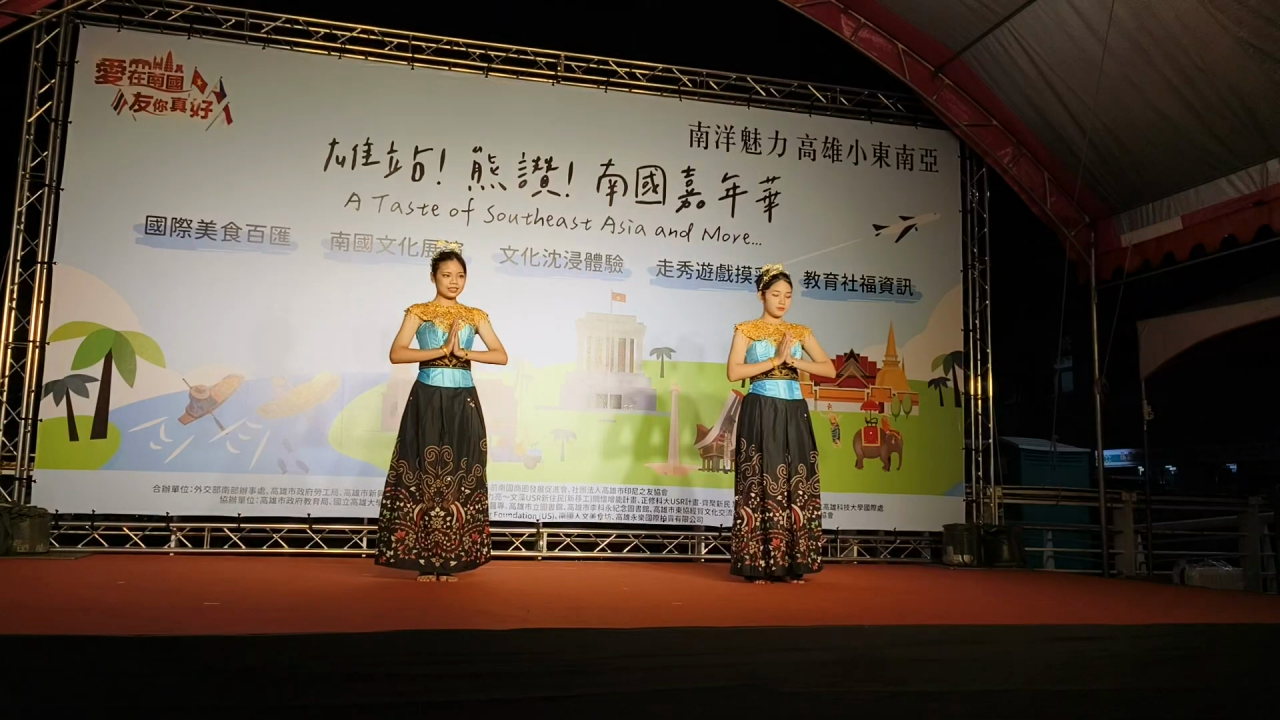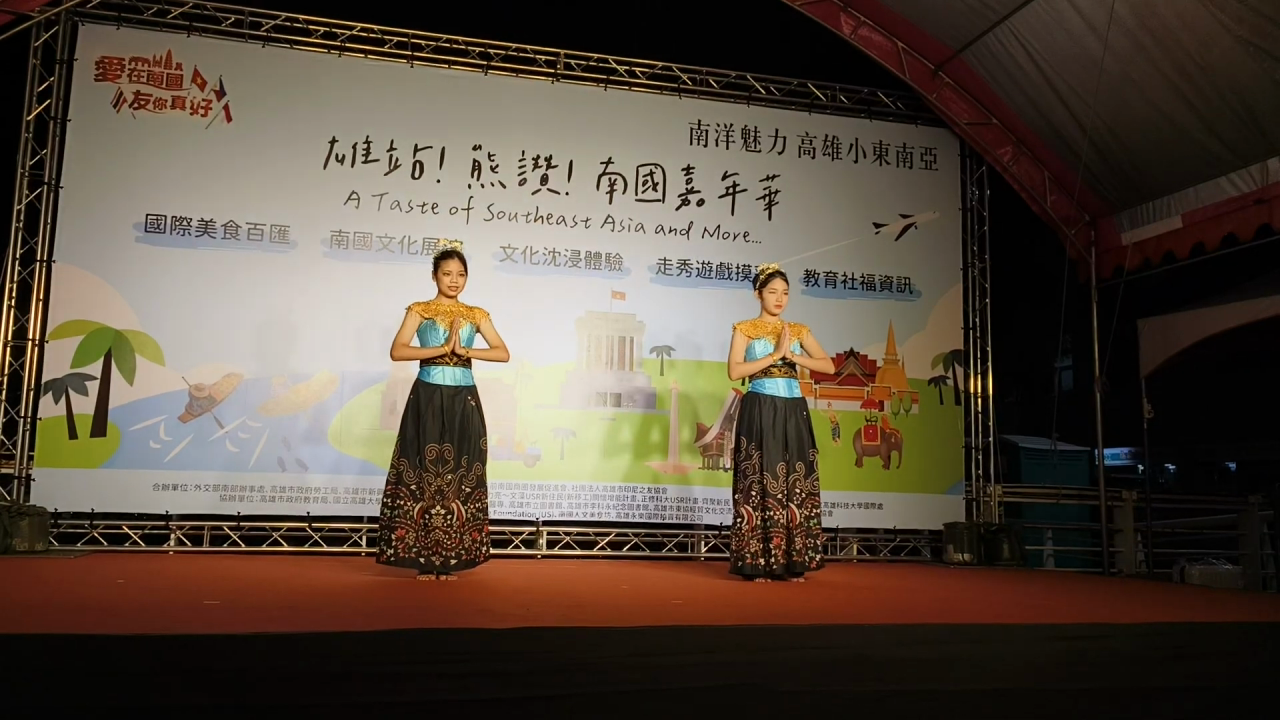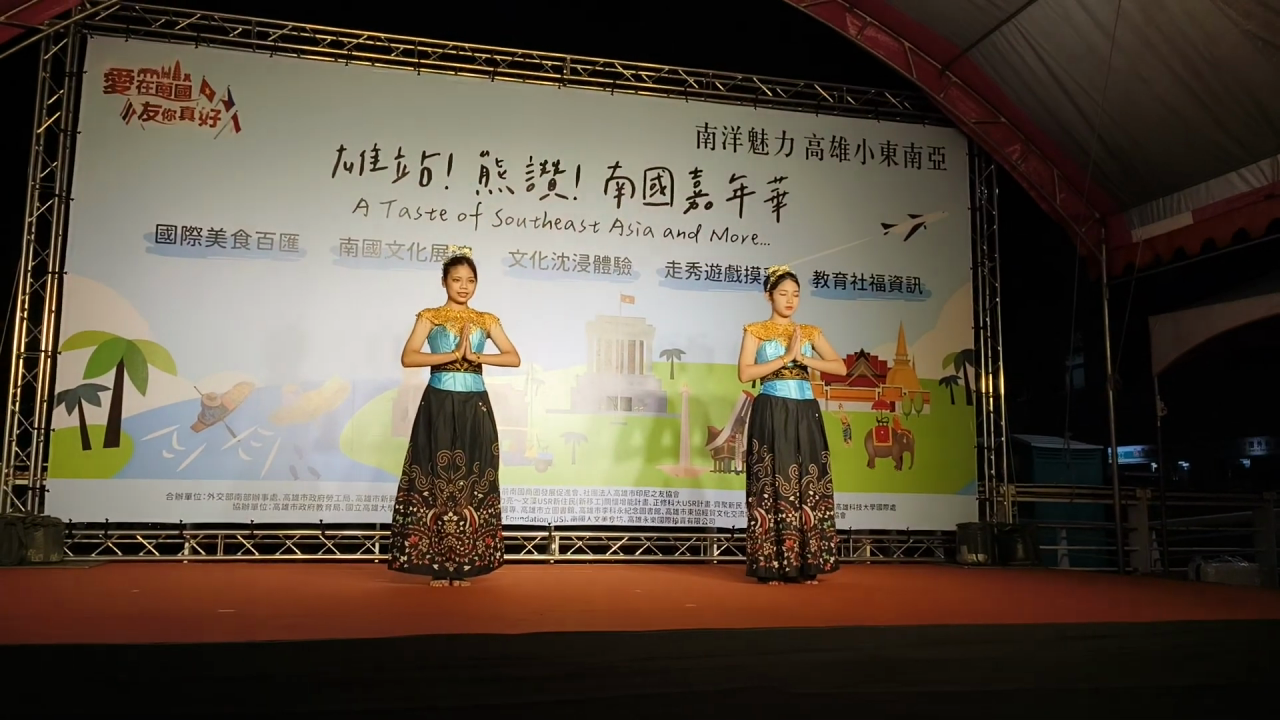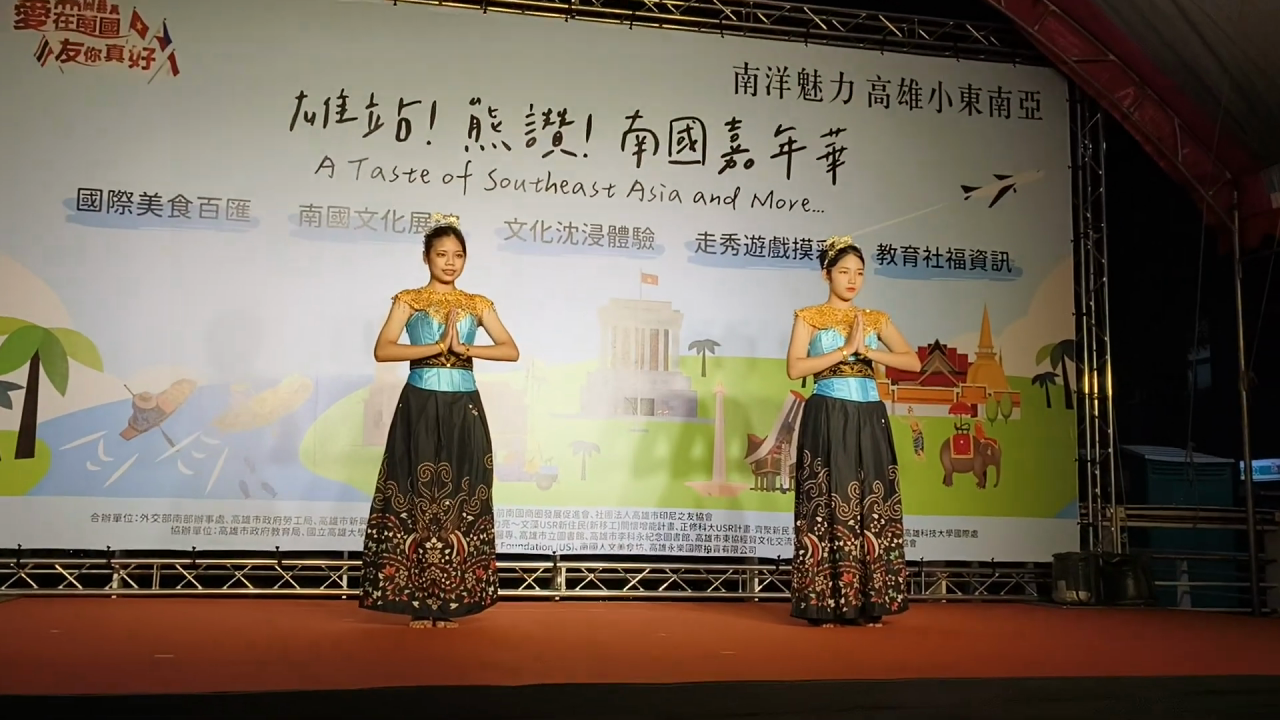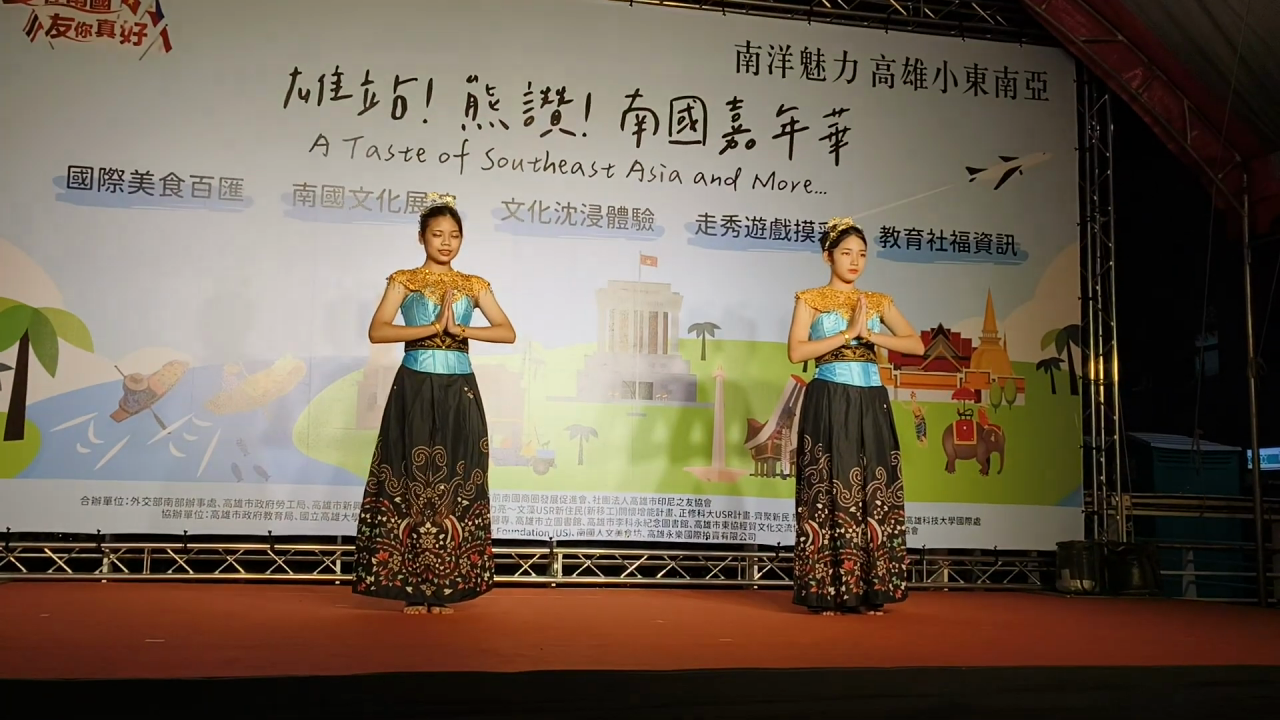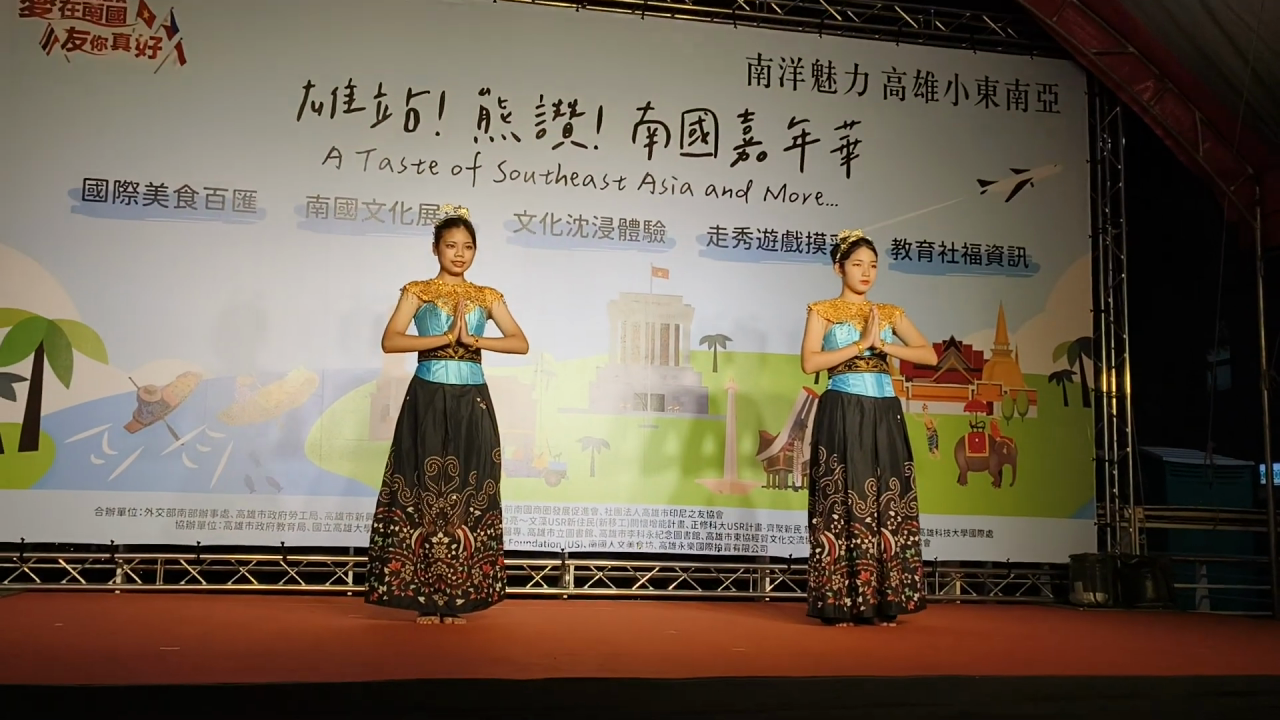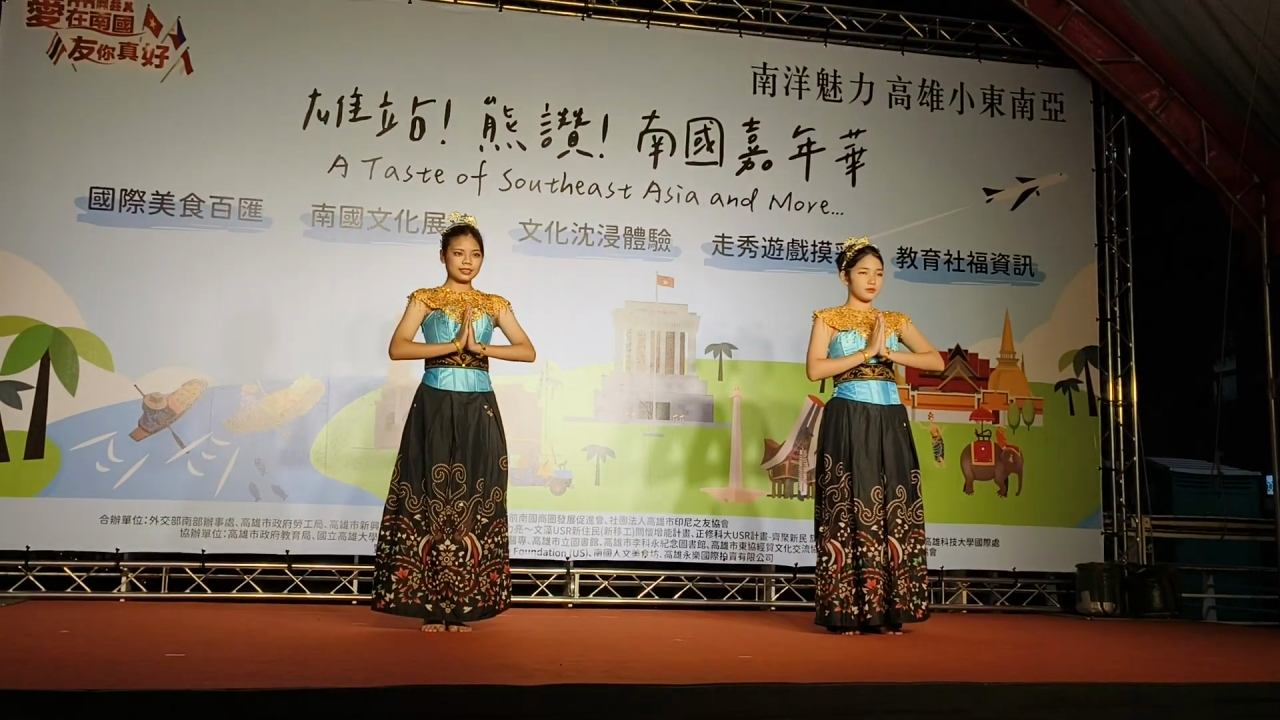
dt=0.7s
person 1, frame 1
left shoulder: (475, 316)
right shoulder: (418, 312)
left elbow: (501, 356)
right elbow: (396, 354)
left wrist: (464, 352)
right wrist: (442, 350)
left hip: (463, 402)
right hip: (427, 400)
left knee: (458, 478)
right knee: (424, 475)
left ankle: (449, 562)
right ankle: (425, 561)
person 1, frame 2
left shoulder: (476, 315)
right shoulder: (419, 311)
left elbow: (503, 354)
right elbow: (397, 351)
left wrist: (464, 350)
right wrist: (443, 348)
left hip: (463, 400)
right hip: (428, 398)
left knee: (459, 476)
right knee: (424, 474)
left ankle: (449, 561)
right ankle: (425, 561)
person 1, frame 3
left shoulder: (486, 320)
right shoulder: (429, 317)
left elbow: (514, 358)
right elbow: (408, 358)
left wrist: (475, 356)
right wrist: (453, 354)
left hip: (474, 406)
right hip: (439, 404)
left knee: (471, 482)
right knee: (436, 478)
left ankle: (463, 566)
right ankle: (438, 565)
person 1, frame 4
left shoulder: (477, 305)
right shoulder: (409, 300)
left elbow: (511, 350)
right elbow: (382, 350)
left wrist: (464, 348)
right wrist: (436, 346)
left hip: (463, 409)
right hip: (419, 406)
left knee: (460, 500)
right knee: (416, 497)
left ankle: (449, 604)
right ankle: (418, 604)
person 1, frame 5
left shoulder: (473, 285)
right shoulder: (404, 281)
left elbow: (508, 332)
right elbow: (377, 331)
left wrist: (460, 329)
right wrist: (433, 327)
left hip: (458, 391)
right hip: (415, 389)
left knee: (454, 484)
right knee: (411, 482)
left ankle: (443, 589)
right ankle: (413, 589)
person 1, frame 6
left shoulder: (486, 297)
right shoulder: (417, 292)
left elbow: (521, 343)
right elbow: (390, 341)
left wrist: (473, 340)
right wrist: (445, 337)
left hip: (471, 402)
right hip: (427, 400)
left knee: (467, 496)
right knee: (424, 493)
left ankle: (456, 600)
right ankle: (426, 600)
person 1, frame 7
left shoulder: (494, 305)
right shoulder: (424, 299)
left elbow: (528, 352)
right elbow: (397, 348)
left wrist: (480, 346)
right wrist: (453, 344)
left hip: (478, 410)
right hip: (435, 407)
left knee: (473, 503)
right knee: (431, 499)
left ankle: (463, 607)
right ankle: (432, 606)
person 2, frame 1
left shoulder: (800, 332)
right shoulder: (746, 330)
left elbow: (830, 369)
right elbow: (733, 372)
left wrist: (793, 360)
right wrist: (775, 359)
left hip: (794, 413)
right hip: (761, 412)
left knee: (796, 484)
right knee: (762, 483)
left ankle: (792, 565)
right ankle: (758, 565)
person 2, frame 2
left shoulder: (798, 331)
right shoulder: (744, 329)
left elbow: (828, 366)
right elbow: (734, 371)
left wrist: (791, 355)
right wrist: (775, 355)
left hip: (793, 411)
right hip: (759, 411)
left knee: (795, 483)
right knee: (760, 481)
left ankle: (792, 563)
right ankle: (758, 564)
person 2, frame 3
left shoulder: (810, 332)
right shoulder: (755, 331)
left elbow: (840, 367)
right elbow: (745, 373)
left wrist: (802, 358)
right wrist: (785, 357)
left hip: (805, 413)
right hip: (772, 413)
left knee: (808, 484)
right knee: (773, 484)
left ankle: (806, 565)
right ankle: (772, 566)
person 2, frame 4
left shoulder: (876, 320)
right shoulder: (809, 318)
left elbow: (913, 362)
right elbow: (795, 368)
left wrist: (866, 351)
right wrist: (845, 349)
left hip: (869, 419)
right hip: (827, 417)
left knee: (872, 504)
right knee: (827, 505)
left ankle: (868, 605)
right ankle: (826, 604)
person 2, frame 5
left shoulder: (879, 302)
right shoulder: (810, 299)
left elbow: (917, 346)
right elbow: (796, 352)
left wrist: (869, 335)
right wrist: (848, 333)
left hip: (871, 403)
right hip: (829, 402)
left knee: (874, 491)
right knee: (831, 490)
left ankle: (869, 592)
right ankle: (827, 592)
person 2, frame 6
left shoulder: (890, 313)
right shoulder: (822, 311)
left elbow: (929, 355)
right elbow: (809, 362)
left wrist: (882, 345)
right wrist: (861, 344)
left hip: (884, 414)
right hip: (842, 413)
left knee: (887, 501)
right knee: (843, 502)
left ankle: (882, 603)
right ankle: (841, 603)
person 2, frame 7
left shoulder: (896, 321)
right shoulder: (828, 319)
left elbow: (937, 361)
right elbow: (814, 369)
left wrist: (888, 352)
right wrist: (866, 352)
left hip: (890, 422)
right hip: (848, 421)
left knee: (893, 510)
right knee: (850, 510)
left ankle: (888, 610)
right ankle: (847, 611)
